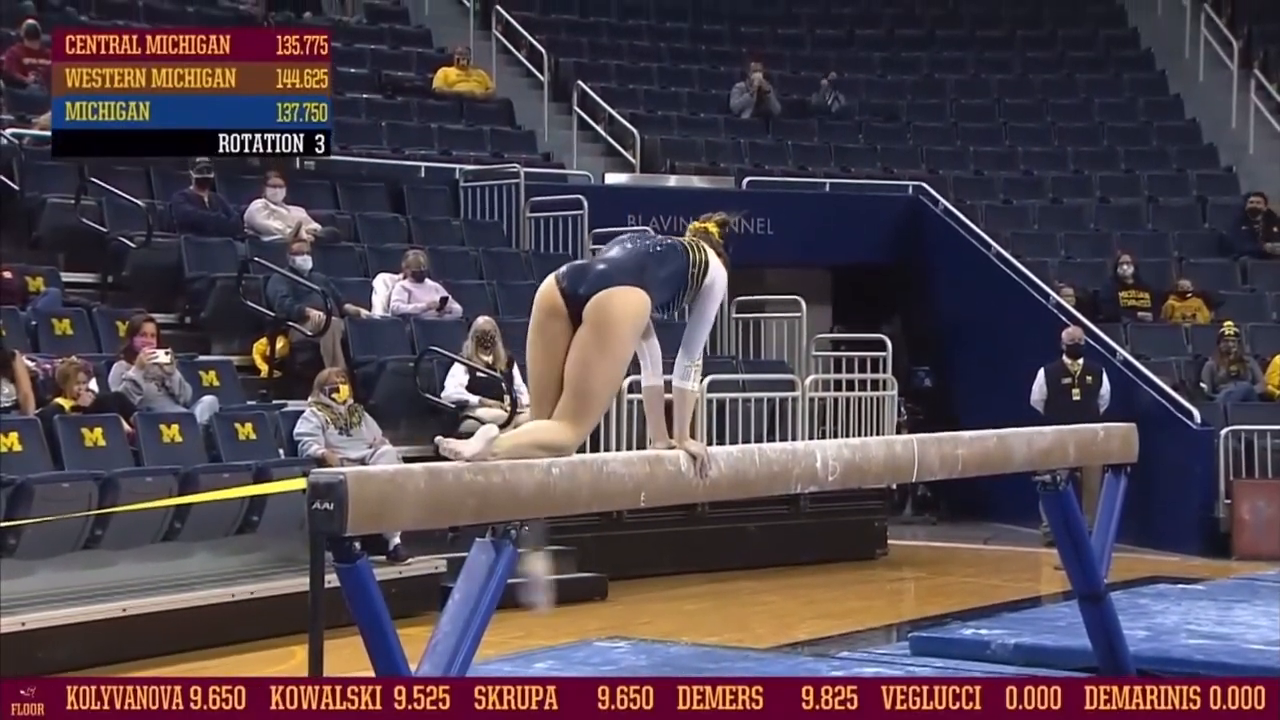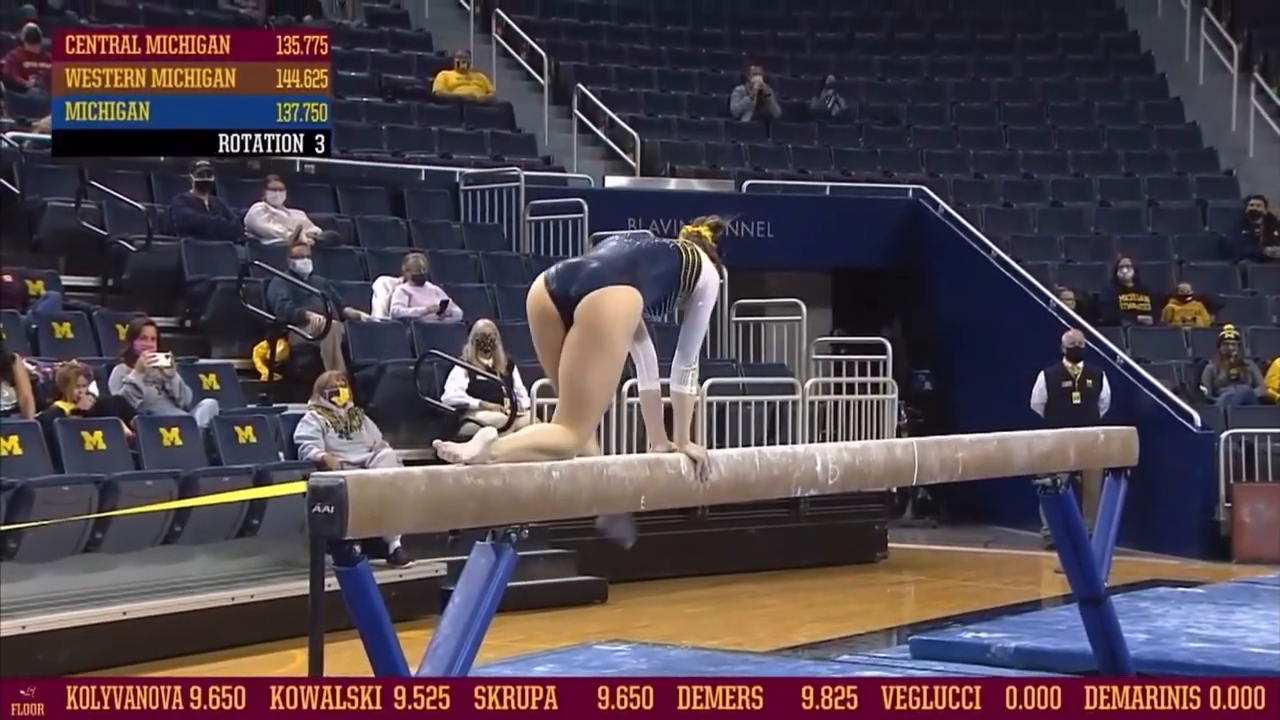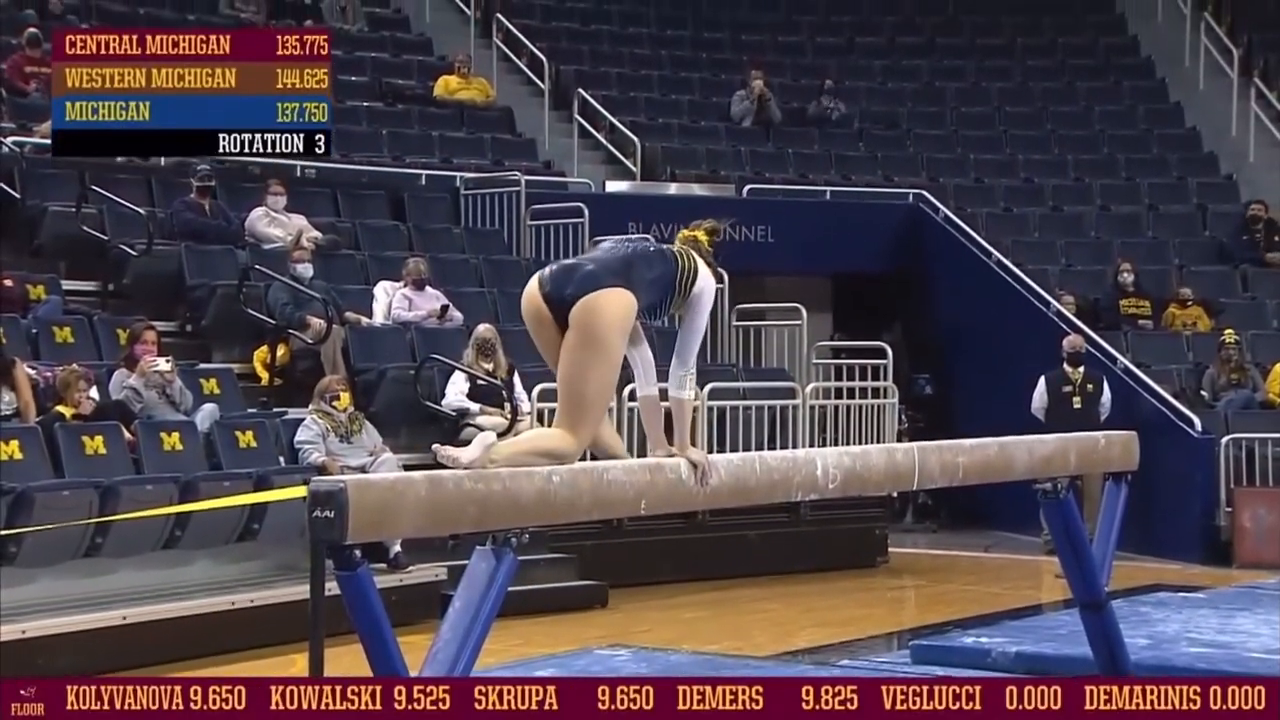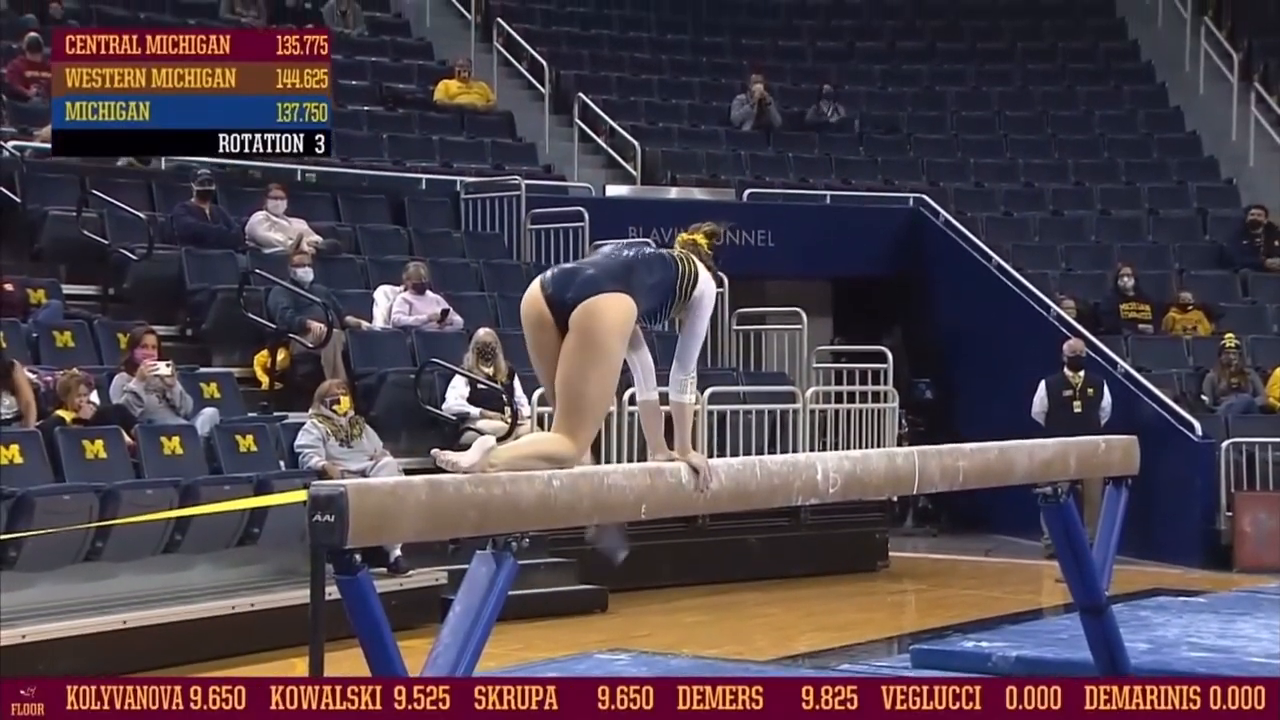
dt=0.1s
person 1, frame 1
right shoulder: (714, 269)
left elbow: (648, 354)
right elbow: (689, 360)
left wrist: (659, 437)
right wrist: (682, 436)
left hip: (560, 286)
right hip: (616, 302)
left knee: (545, 421)
right knee: (567, 432)
right ankle: (489, 447)
person 1, frame 2
right shoulder: (706, 271)
left elbow: (642, 351)
right elbow: (686, 362)
left wrist: (659, 440)
right wrist: (681, 441)
left hip: (551, 287)
right hip: (607, 300)
left knee: (582, 414)
right knee: (570, 433)
right ankle: (488, 451)
person 1, frame 3
right shoulder: (701, 276)
left elbow: (640, 363)
right elbow: (685, 368)
left wrist: (658, 445)
right wrist: (683, 445)
left hip: (545, 288)
right hip: (602, 302)
left knee: (587, 402)
right knee: (567, 442)
right ankle: (487, 454)
person 1, frame 4
right shoulder: (702, 280)
left elbow: (640, 366)
right elbow: (684, 373)
left wrist: (658, 449)
right wrist: (684, 449)
left hip: (545, 291)
right hip: (603, 308)
right knee: (567, 444)
right ankle: (488, 459)
person 2, frame 1
left shoulder: (1097, 372)
right shoulder: (1048, 372)
left elbow: (1104, 400)
right elbow: (1036, 401)
left wrist: (1085, 417)
right wrist: (1054, 418)
left knee: (1091, 485)
left ankle: (1090, 528)
right ankle: (1050, 529)
person 2, frame 2
left shoulder: (1097, 375)
right shoulder: (1048, 375)
left elbow: (1104, 403)
right elbow: (1037, 404)
left wrist: (1084, 420)
right wrist: (1061, 420)
left knee: (1091, 489)
left ankle: (1090, 532)
right ankle: (1050, 532)
person 2, frame 3
left shoulder: (1098, 379)
right shoulder: (1049, 380)
left elbow: (1105, 408)
right elbow: (1037, 409)
left wrist: (1085, 425)
right wrist: (1062, 426)
left knee: (1092, 493)
left ankle: (1091, 536)
right ankle: (1051, 537)
person 2, frame 4
left shoulder: (1098, 384)
right shoulder: (1049, 384)
left elbow: (1105, 412)
right elbow: (1037, 413)
left wrist: (1084, 429)
right wrist: (1063, 429)
left knee: (1092, 498)
left ankle: (1092, 541)
right ankle: (1052, 541)
person 3, frame 1
left shoulder: (358, 412)
right shoulder: (313, 415)
left elbow: (379, 437)
right elbow: (307, 445)
left wrist: (381, 444)
right wrist: (325, 454)
left hip: (372, 460)
right hip: (342, 465)
left knee: (388, 453)
person 3, frame 2
left shoulder: (359, 415)
right shoulder: (313, 419)
left elbow: (379, 441)
right elbow: (307, 448)
left wrist: (381, 447)
right wrist: (325, 458)
left hip: (371, 463)
right hip: (343, 468)
left knee: (388, 457)
person 3, frame 3
left shoulder: (359, 420)
right shoulder: (314, 423)
left elbow: (380, 445)
right elbow: (307, 453)
left wrist: (381, 452)
right wrist: (325, 462)
left hip: (372, 468)
right hip: (343, 473)
left knee: (389, 461)
person 3, frame 4
left shoulder: (359, 424)
right shoulder: (314, 427)
left elbow: (381, 450)
right elbow: (308, 457)
left wrist: (382, 455)
right wrist: (325, 466)
left hip: (372, 472)
right hip: (343, 477)
left knee: (389, 465)
